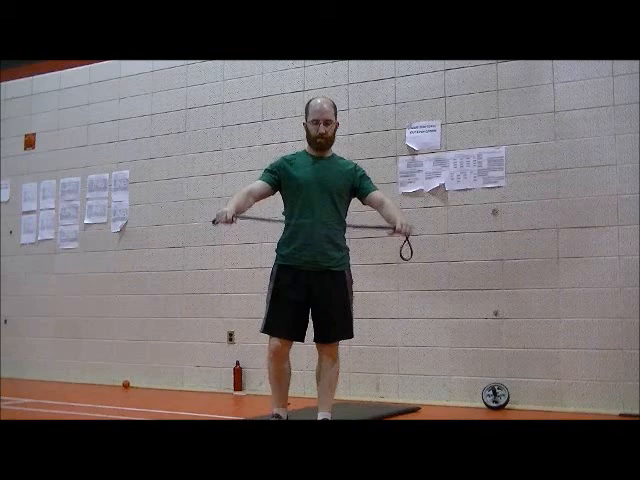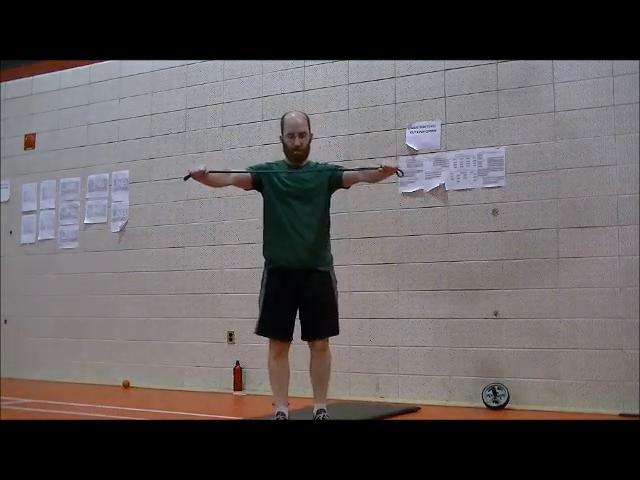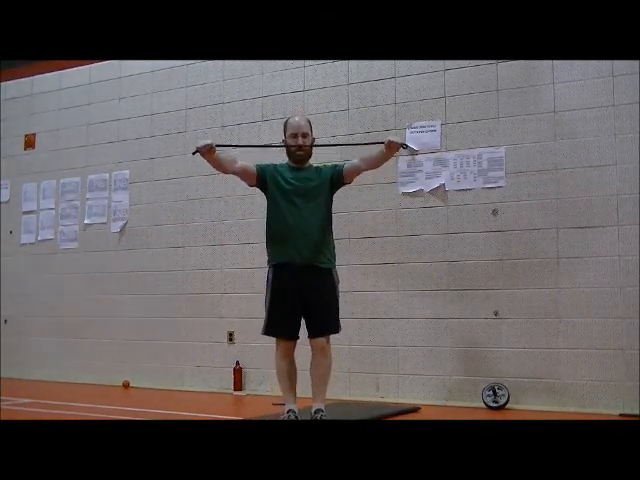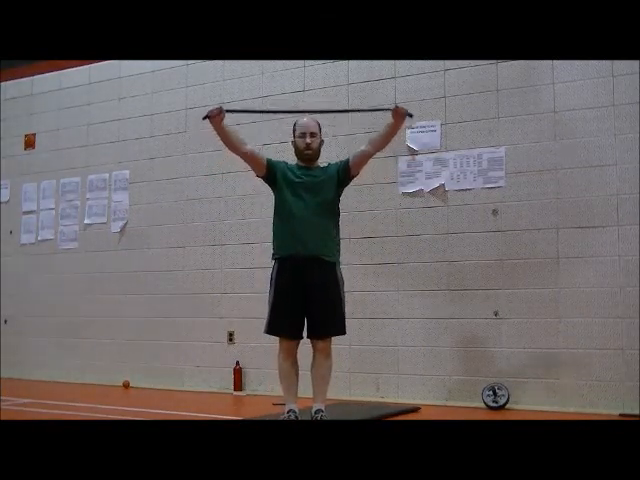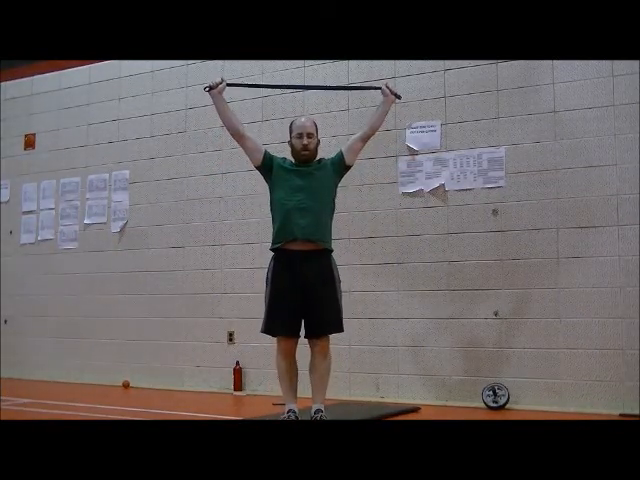
dt=1s
person 1, frame 1
left shoulder: (349, 170)
right shoulder: (286, 165)
left elbow: (379, 200)
right elbow: (253, 191)
left wrist: (397, 219)
right wrist: (232, 207)
left hip: (333, 270)
right hip: (290, 268)
left knee: (329, 349)
right knee: (278, 346)
left ankle: (324, 416)
right ankle: (279, 413)
person 1, frame 2
left shoulder: (325, 172)
right shoulder: (268, 172)
left elbow: (357, 175)
right elbow: (232, 177)
left wrist: (383, 171)
right wrist: (205, 177)
left hip: (317, 270)
right hip: (278, 271)
left knee: (320, 345)
right knee: (278, 345)
left ankle: (320, 408)
right ankle: (281, 411)
person 1, frame 3
left shoulder: (327, 174)
right shoulder: (271, 174)
left elbow: (360, 165)
right elbow: (235, 166)
left wrist: (388, 151)
right wrist: (210, 155)
left hip: (320, 269)
right hip: (282, 270)
left knee: (321, 344)
right knee: (284, 345)
left ankle: (319, 408)
right ankle: (290, 409)
person 1, frame 4
left shoulder: (335, 173)
right shoulder: (279, 172)
left elbow: (369, 149)
right elbow: (244, 150)
left wrist: (395, 123)
right wrist: (218, 124)
left hip: (324, 268)
right hip: (287, 268)
left knee: (322, 344)
right knee: (287, 344)
left ankle: (319, 408)
right ankle: (290, 408)
person 1, frame 5
left shoulder: (331, 168)
right shoulder: (274, 168)
left elbow: (364, 135)
right elbow: (239, 133)
left wrist: (386, 101)
right wrist: (217, 96)
left hip: (320, 263)
right hip: (284, 263)
left knee: (320, 343)
right knee: (285, 344)
left ankle: (318, 408)
right ankle: (290, 409)
